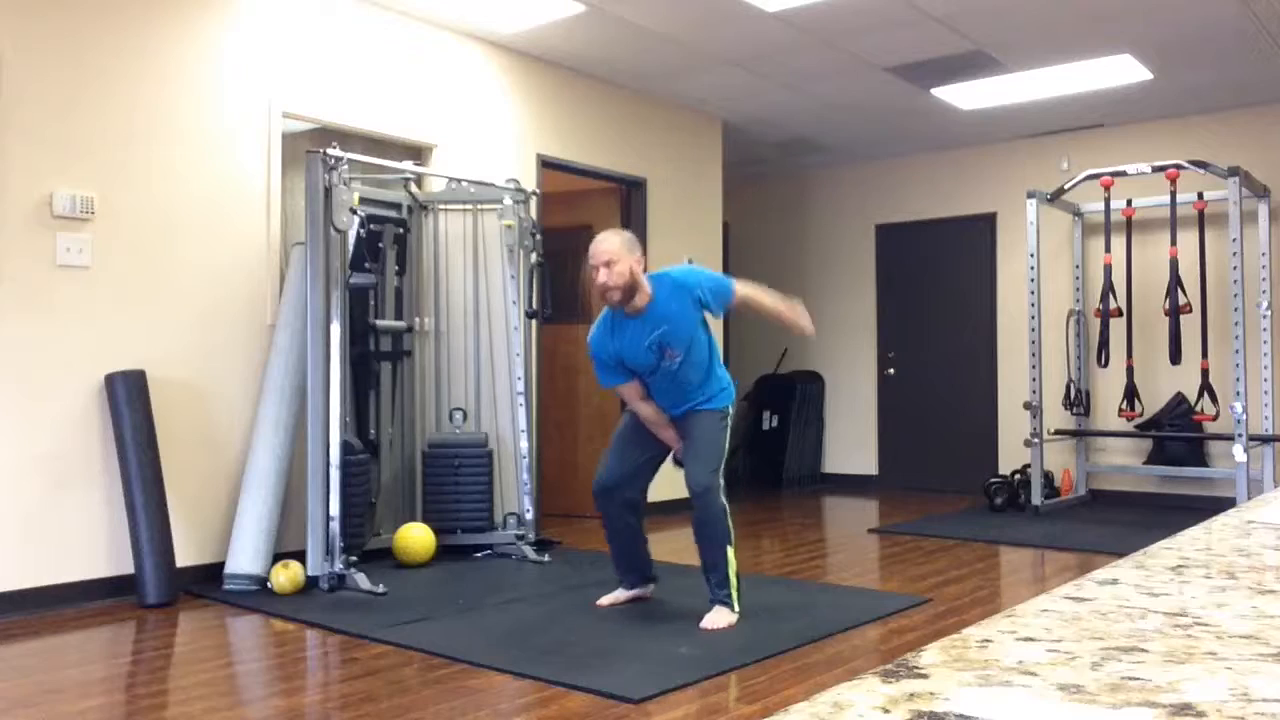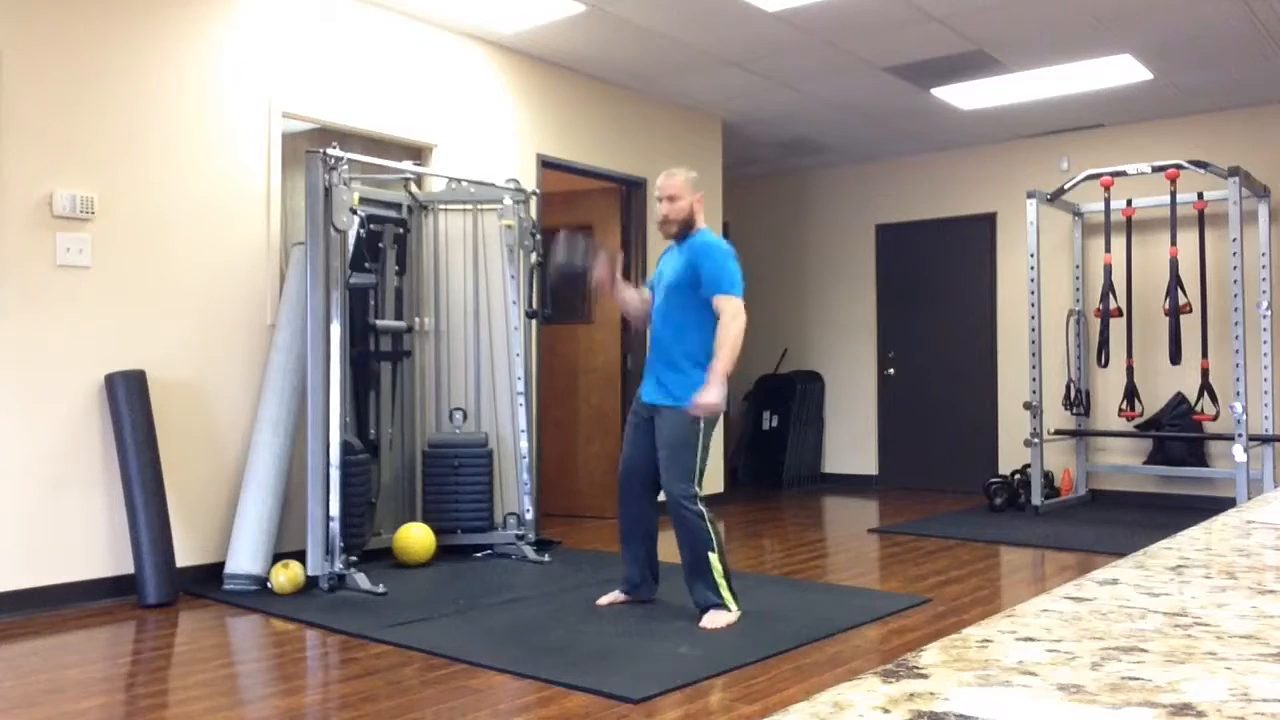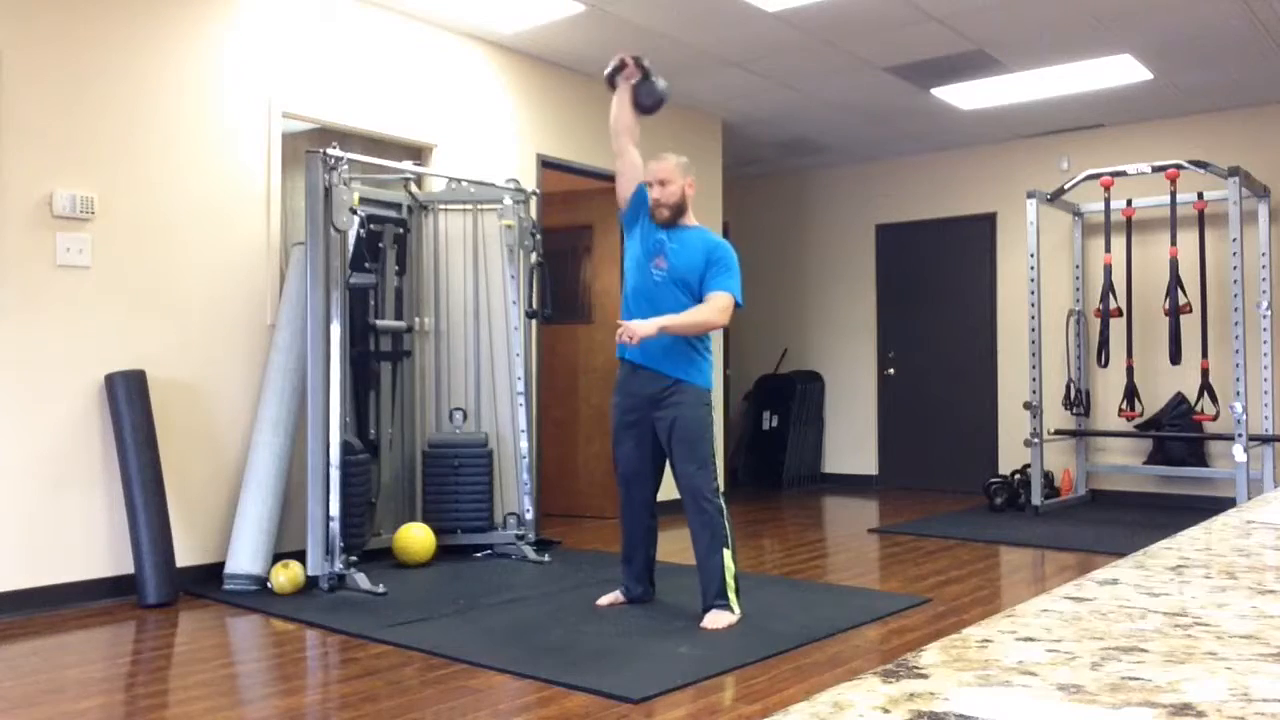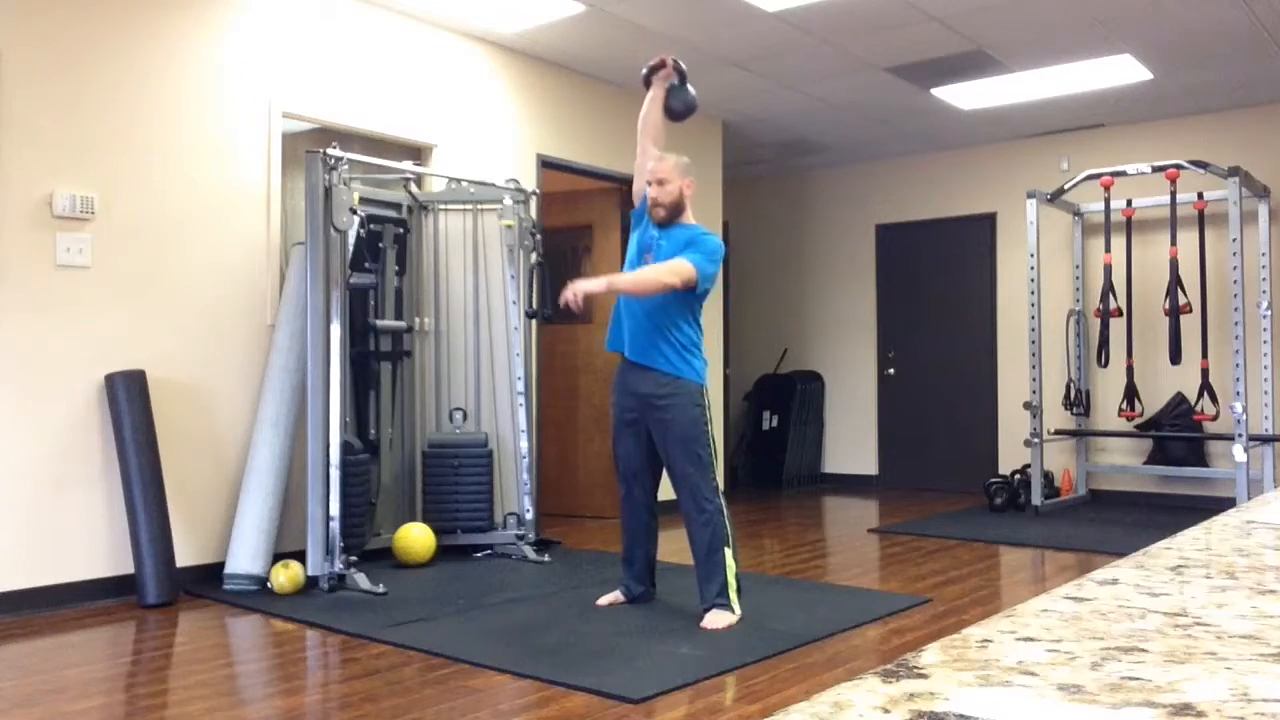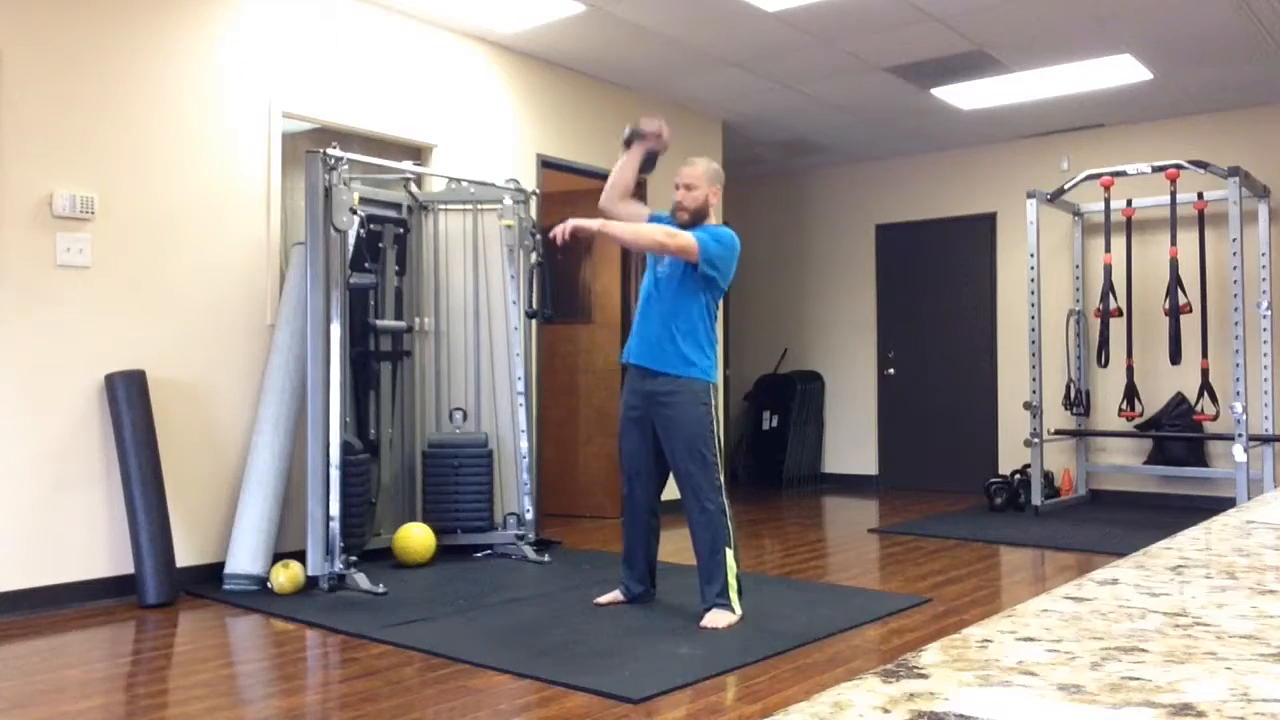
dt=0.4s
person 1, frame 1
left shoulder: (684, 285)
right shoulder: (603, 338)
left elbow: (743, 293)
right elbow: (638, 401)
left wrist: (790, 312)
right wrist: (678, 446)
left hip: (706, 406)
right hip: (650, 413)
left knee: (704, 488)
right knee: (610, 487)
left ankle: (724, 600)
right ankle: (637, 579)
person 1, frame 2
left shoulder: (711, 251)
right shoulder: (669, 257)
left elbow: (734, 315)
right elbow: (643, 312)
left wrist: (716, 382)
right wrist: (613, 286)
left hip: (688, 400)
right hip: (652, 396)
left knee: (682, 495)
right knee: (632, 485)
left ankle: (719, 600)
right ankle: (637, 581)
person 1, frame 3
left shoulder: (715, 250)
right shoulder: (638, 223)
left elbow: (718, 314)
right elbow: (623, 145)
left wrist: (657, 323)
right wrist: (624, 88)
left hip: (683, 386)
right hip: (632, 380)
left knee: (700, 493)
right knee: (633, 490)
left ankle: (722, 599)
right ankle: (636, 586)
person 1, frame 4
left shoulder: (705, 244)
right shoulder: (643, 224)
left elbow: (667, 277)
right elbow: (644, 144)
left wrist: (599, 283)
right wrist: (658, 88)
left hip: (676, 384)
right hip: (630, 377)
left knee: (698, 494)
right knee: (634, 489)
left ankle: (722, 599)
right ankle: (636, 585)
person 1, frame 5
left shoulder: (721, 241)
right shoulder: (661, 227)
left elbow: (666, 240)
right elbow: (612, 201)
left wrist: (589, 225)
right wrist: (640, 149)
left hip: (687, 384)
right hip: (640, 377)
left knee: (701, 492)
right knee: (637, 487)
left ankle: (723, 598)
right ankle: (637, 583)
